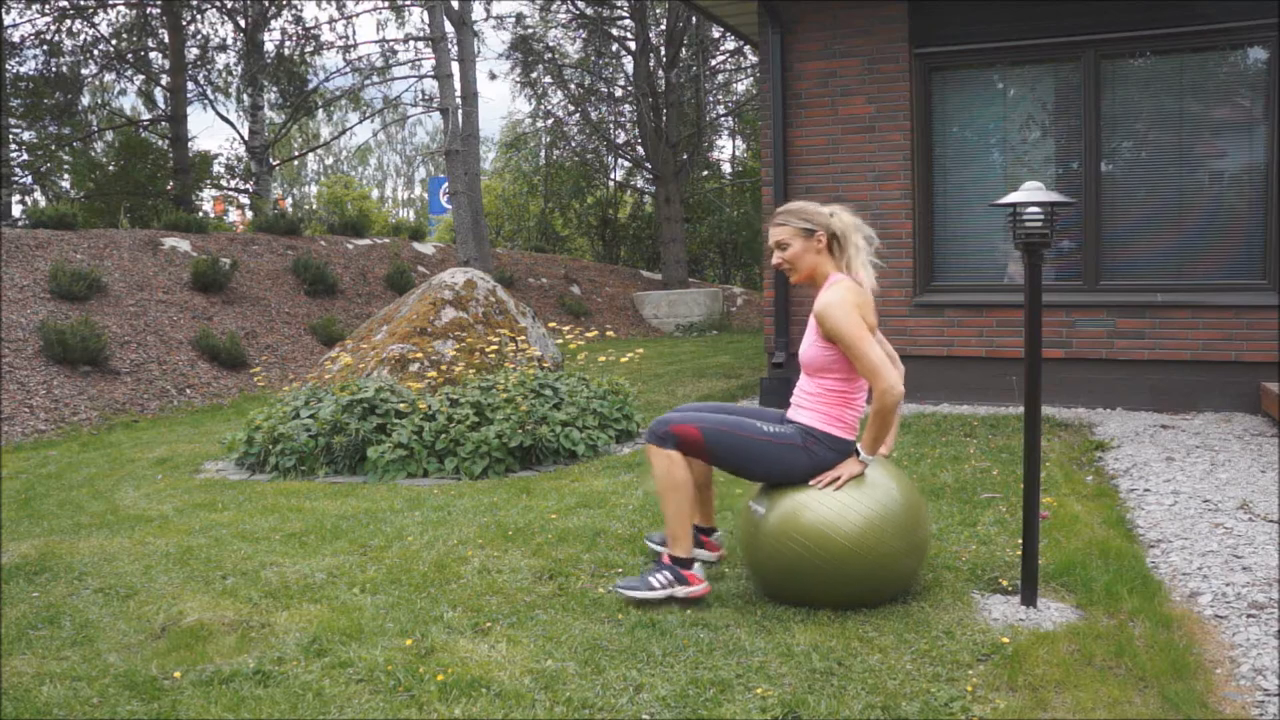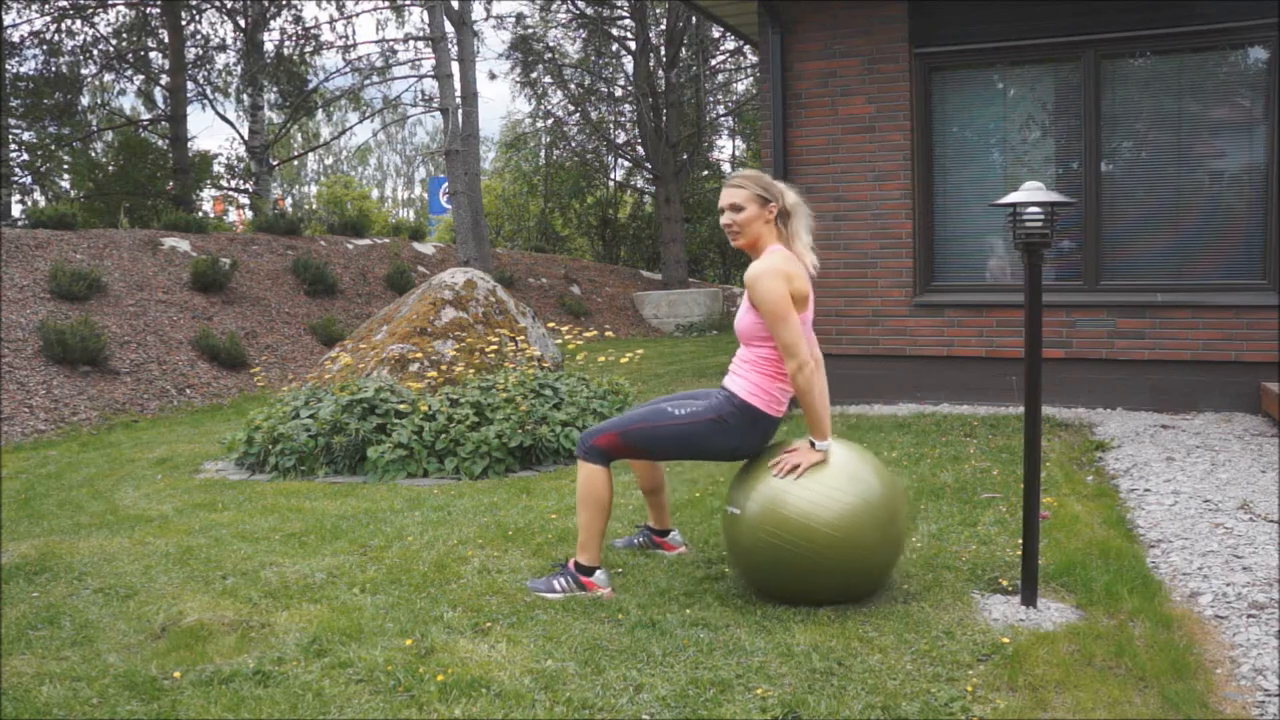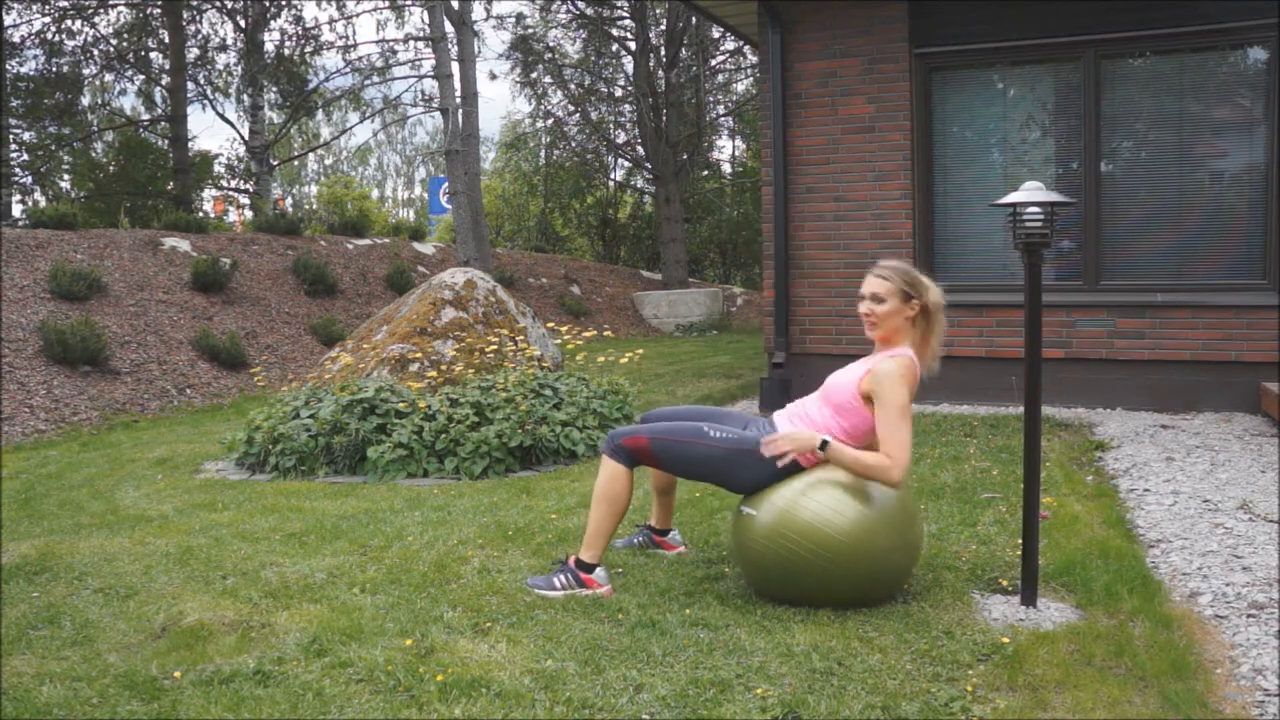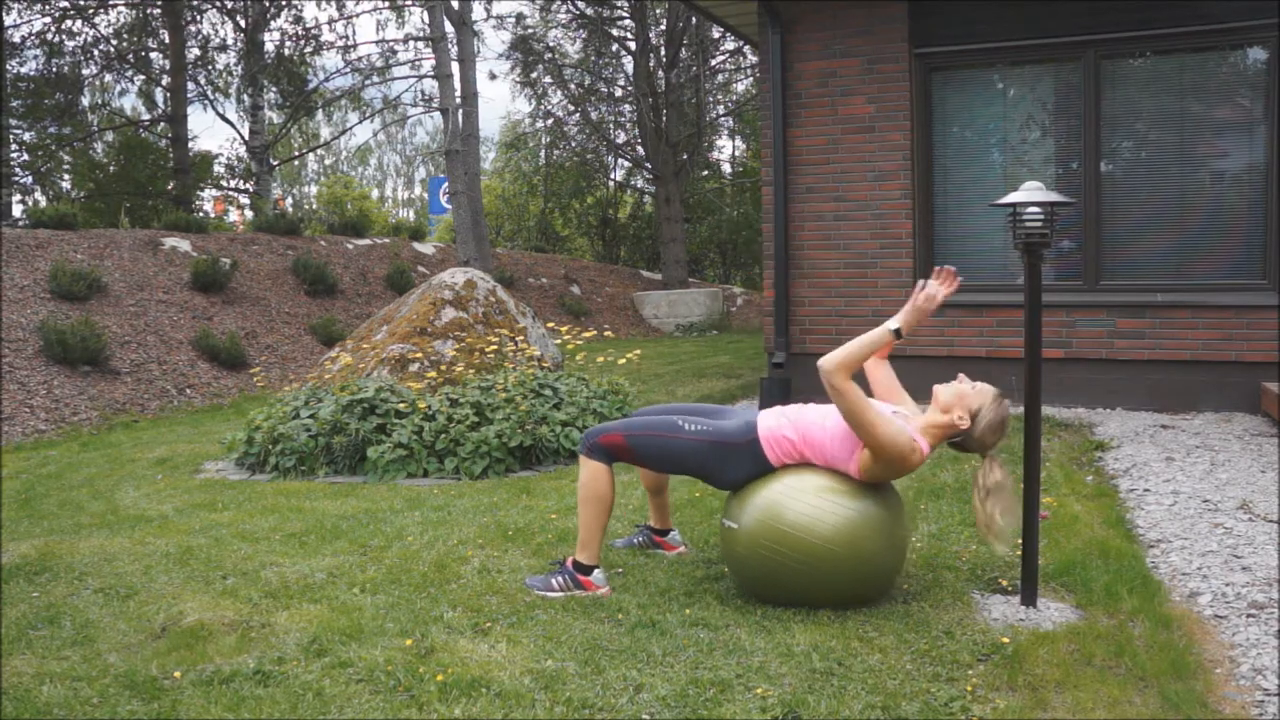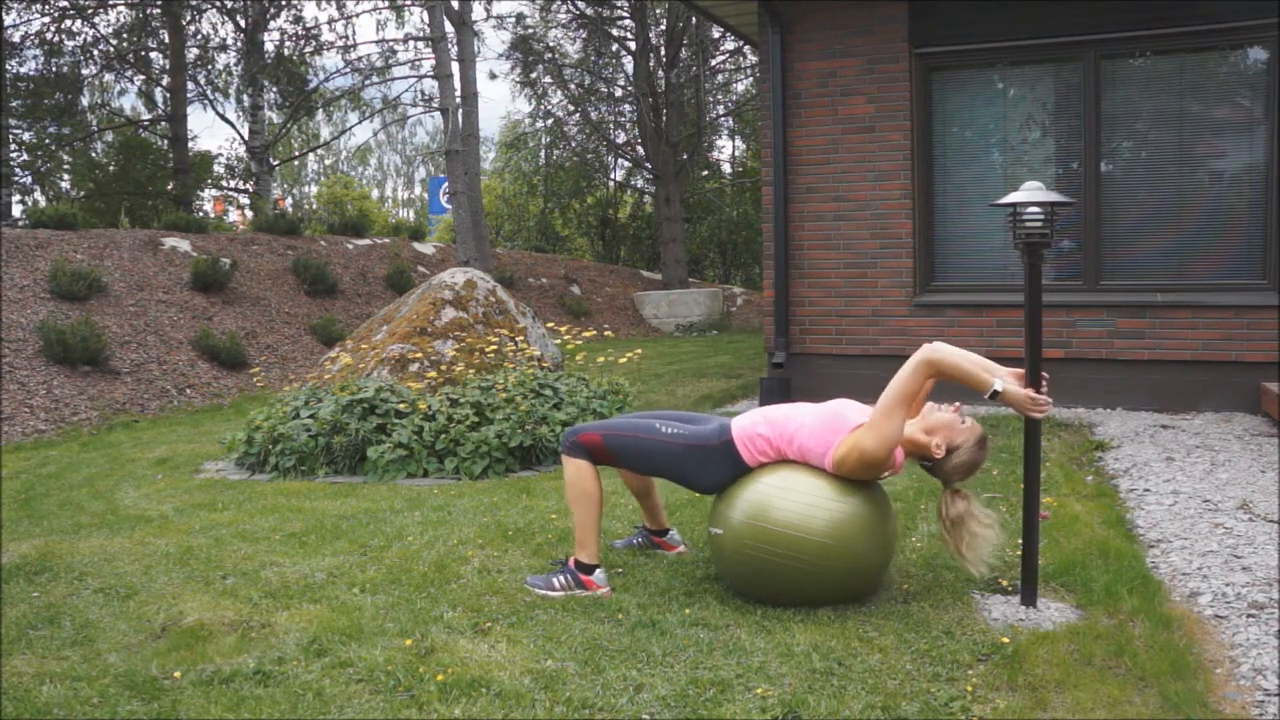
dt=0.7s
person 1, frame 1
left shoulder: (834, 304)
right shoulder: (843, 292)
left elbow: (890, 386)
right elbow: (894, 365)
left wrist: (860, 457)
right wrist: (881, 441)
left hip: (808, 448)
right hip: (804, 430)
left knee: (664, 432)
right knee: (679, 418)
left ankle: (682, 567)
right ankle: (703, 534)
person 1, frame 2
left shoulder: (765, 271)
right shoulder: (782, 264)
left elbow: (801, 364)
right elbow: (813, 357)
left wrist: (818, 445)
right wrist: (819, 434)
left hip: (735, 417)
right hip: (738, 404)
left knee: (593, 444)
right knee: (630, 425)
left ankle: (587, 572)
right ankle: (662, 532)
person 1, frame 3
left shoulder: (891, 370)
right shoulder: (893, 357)
left elbow: (895, 470)
right elbow: (860, 425)
left wrist: (819, 444)
left hip: (760, 456)
right hip: (766, 432)
left knee: (619, 446)
right knee: (647, 422)
left ankle: (586, 573)
right ankle: (662, 534)
person 1, frame 4
left shoulder: (902, 449)
right shoulder: (912, 421)
left elbow: (831, 372)
right elbow: (873, 360)
left wrist: (902, 322)
right wrist: (914, 312)
left hip: (743, 449)
right hip: (754, 424)
left knee: (596, 442)
right knee: (637, 421)
left ankle: (584, 572)
right ankle: (661, 533)
person 1, frame 5
left shoulder: (873, 454)
right shoulder: (900, 434)
left elbow: (927, 358)
right elbow: (932, 354)
left wrist: (1000, 390)
right wrist: (1005, 374)
left hip: (721, 452)
right hip: (730, 432)
left knee: (576, 442)
right knee: (616, 429)
left ankle: (585, 572)
right ankle: (660, 533)
